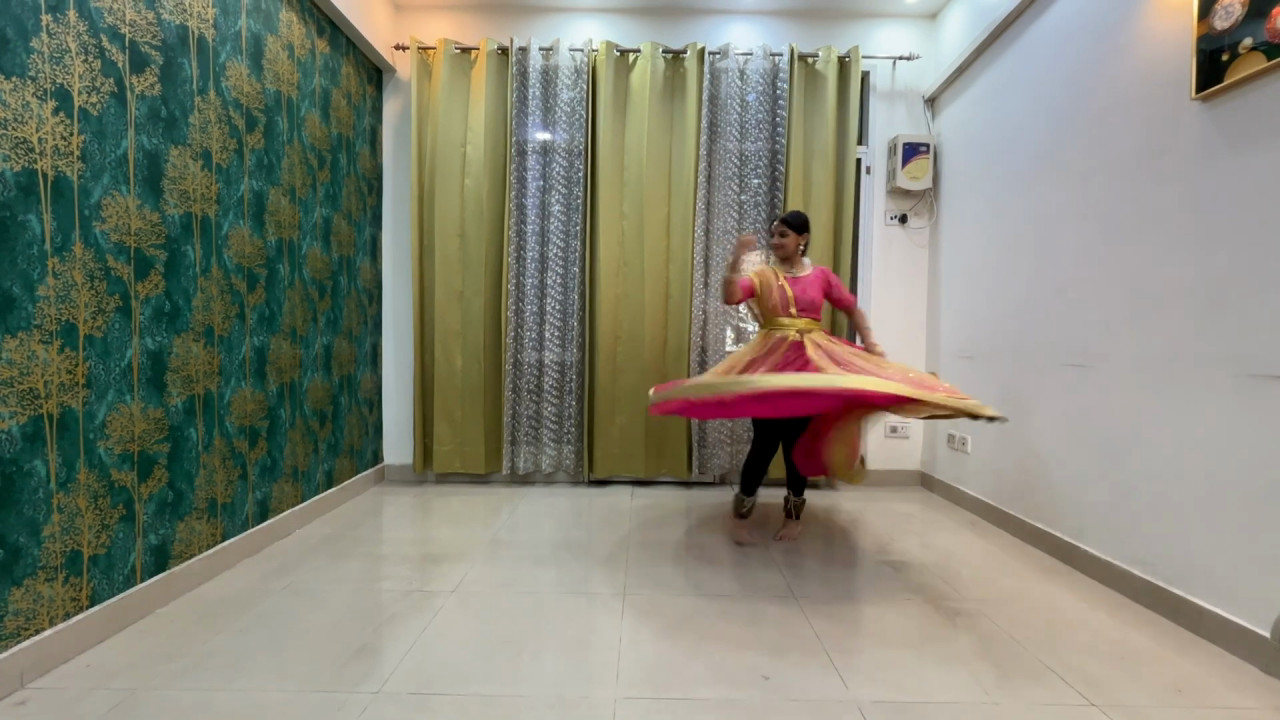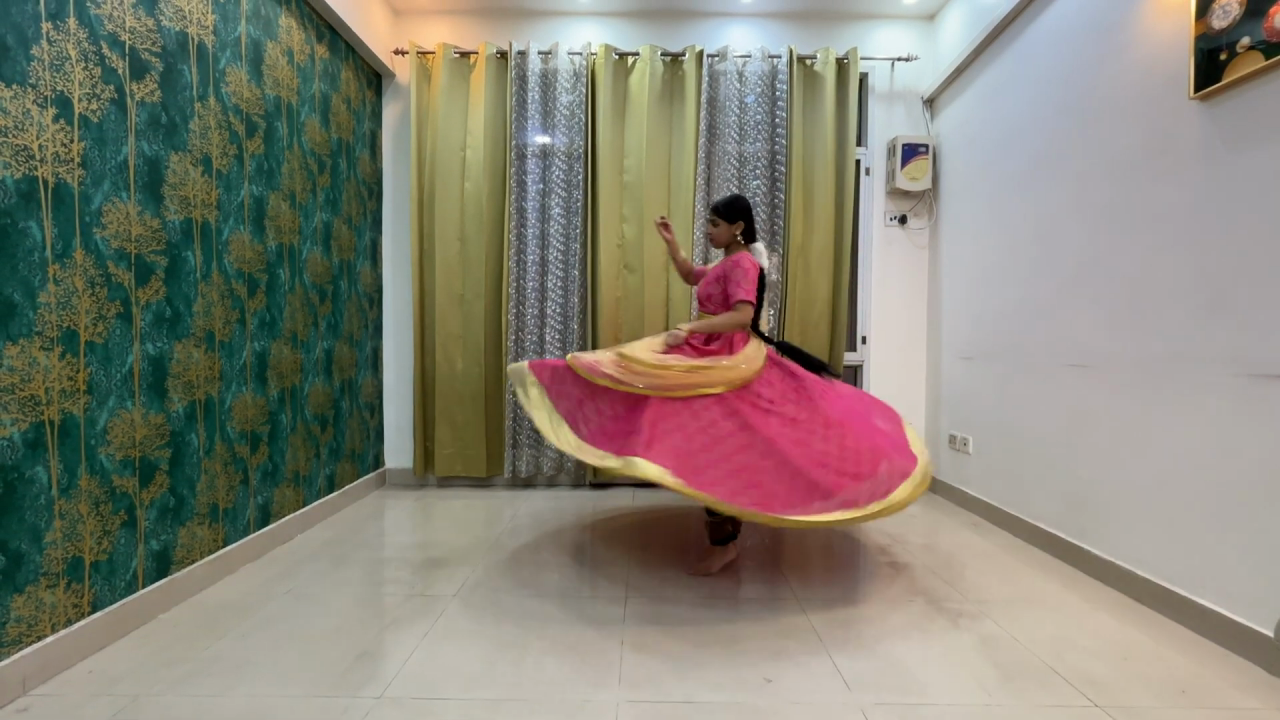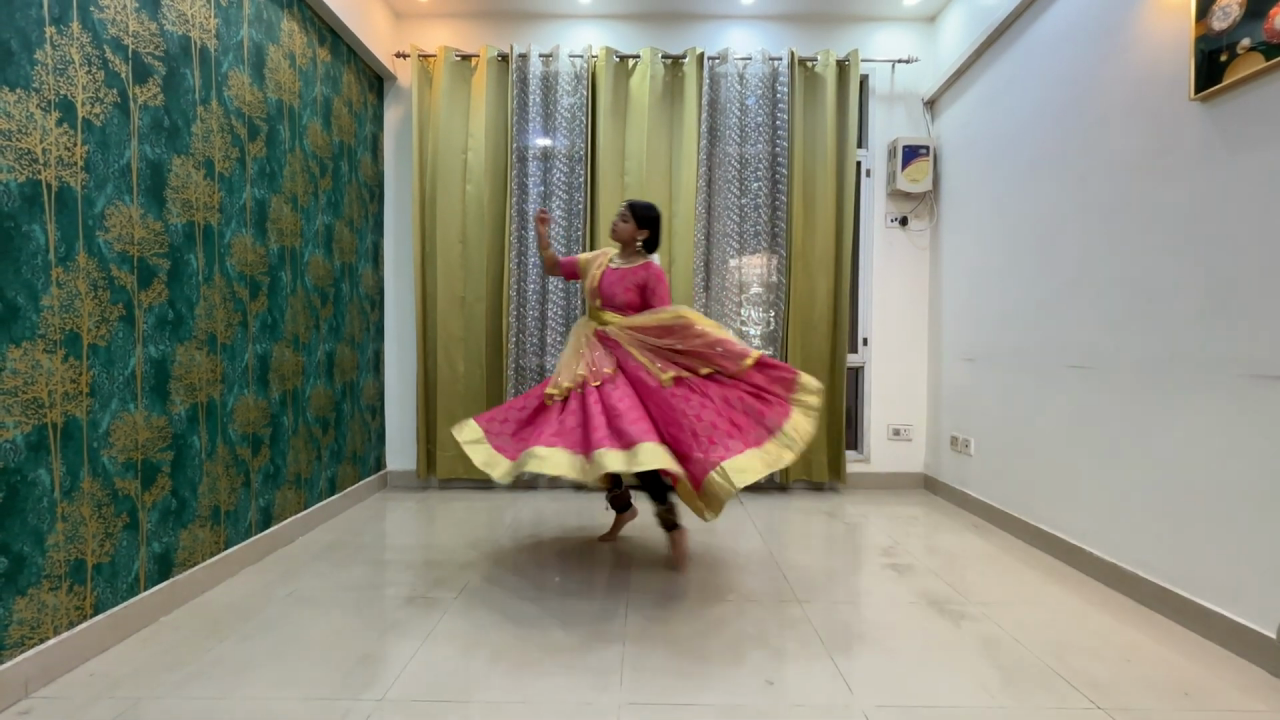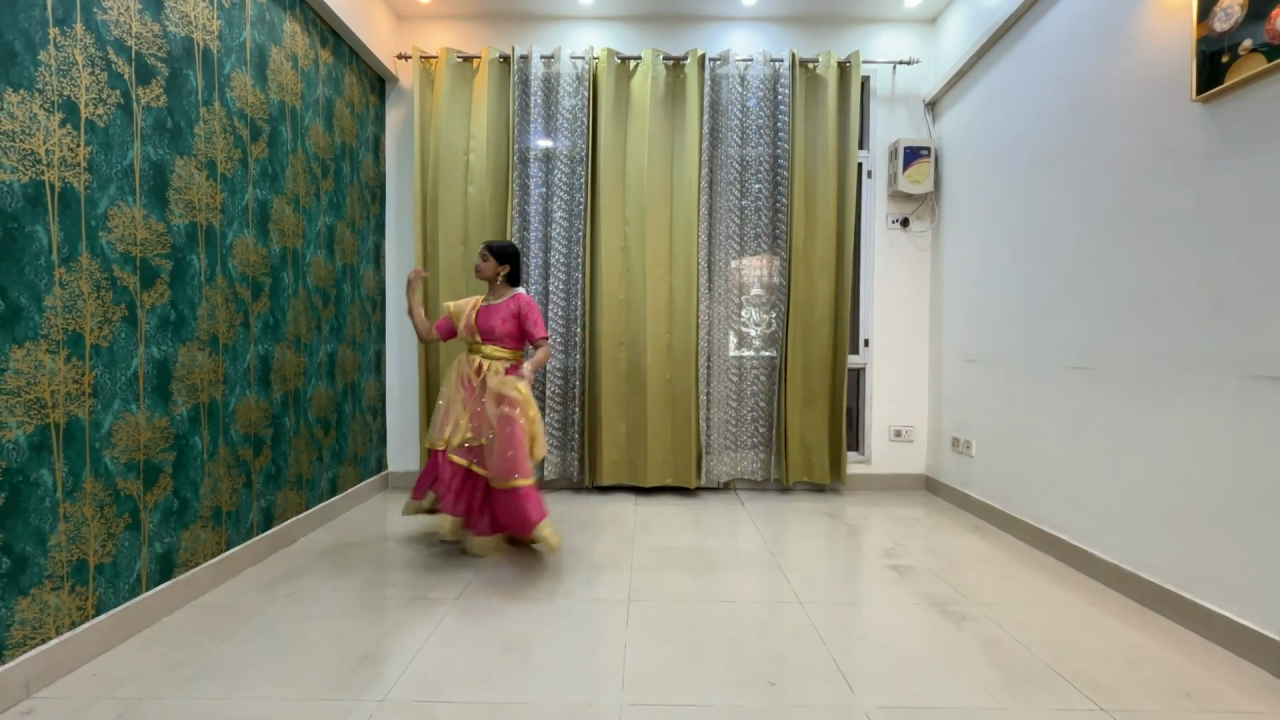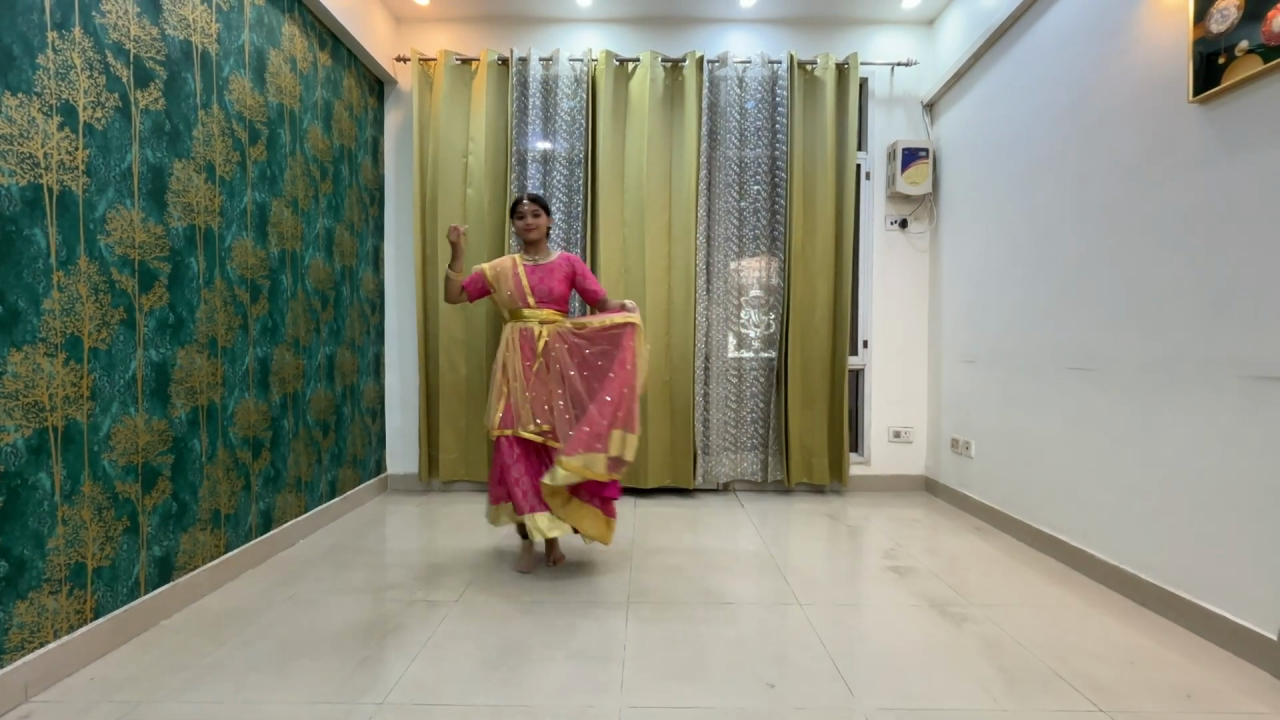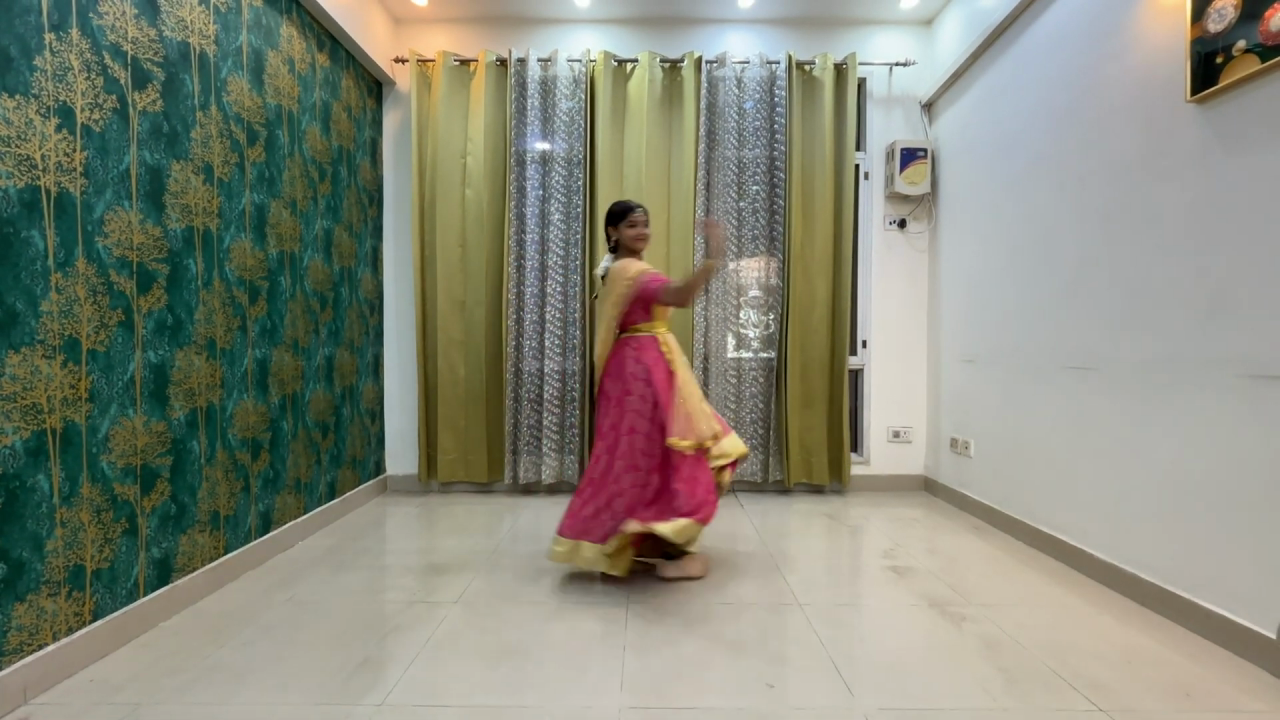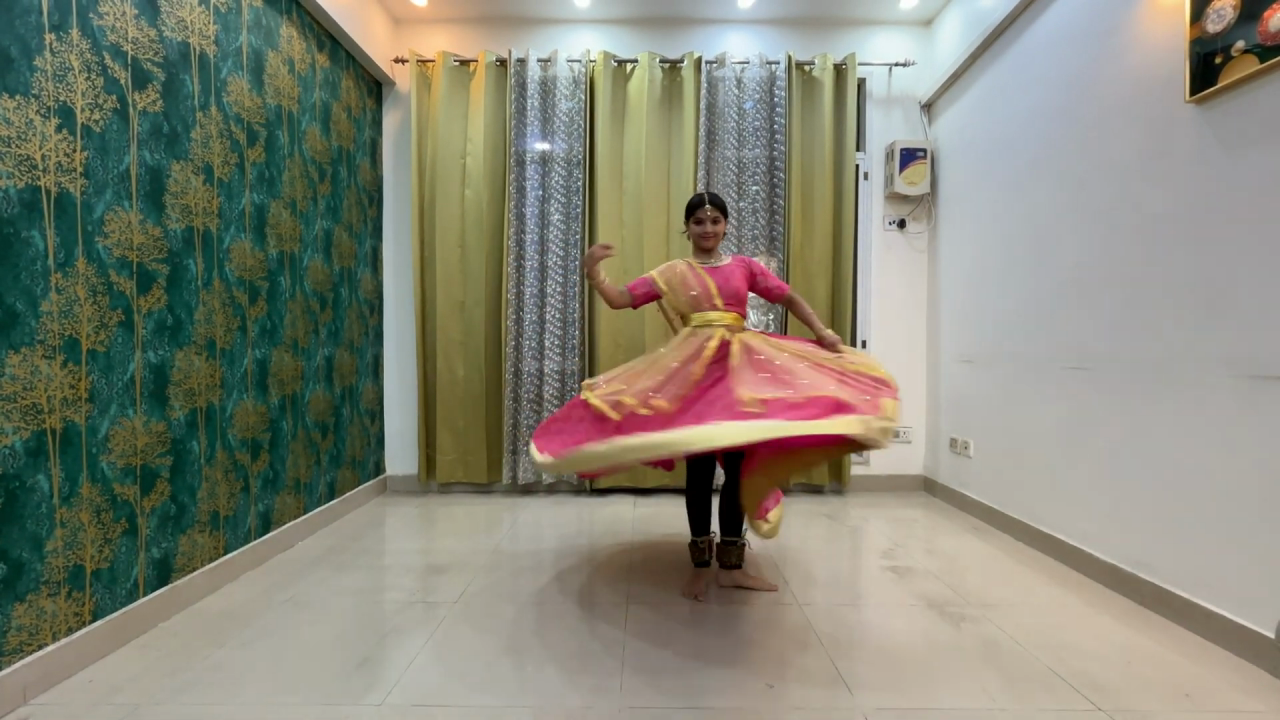
dt=0.7s
person 1, frame 1
left shoulder: (820, 276)
right shoulder: (760, 275)
left elbow: (853, 309)
right elbow: (729, 298)
left wrist: (869, 342)
right wrist: (736, 261)
left hip: (813, 359)
right hip: (771, 358)
left knee: (795, 442)
right knee: (765, 443)
left ankle: (793, 515)
right ankle: (741, 514)
person 1, frame 2
left shoulder: (742, 263)
right shoulder: (725, 263)
left elbow: (741, 314)
right elbow: (691, 275)
left wrist: (688, 329)
right wrist: (672, 245)
left hip: (724, 358)
right hip: (715, 353)
left knee: (704, 442)
right knee: (716, 442)
left ankle: (723, 541)
right ankle: (729, 526)
person 1, frame 3
left shoulder: (651, 273)
right shoulder: (600, 259)
left elbow: (666, 322)
right elbow: (553, 267)
right wrist: (543, 236)
left hip: (627, 357)
right hip: (591, 353)
left knee: (634, 434)
right knee: (593, 433)
left ankle: (673, 525)
right ankle: (622, 508)
person 1, frame 4
left shoulder: (522, 303)
right shoulder: (467, 307)
left elbow: (543, 347)
right elbow: (427, 335)
left wrist: (530, 367)
right wrist: (412, 294)
left hip: (501, 387)
right hip: (465, 387)
left knee: (496, 457)
right knee: (453, 456)
right ankle: (462, 523)
person 1, frame 5
left shoulder: (569, 263)
right shoulder: (500, 269)
left elbow: (602, 303)
right elbow: (453, 296)
left wrist: (624, 307)
right wrist: (457, 251)
left hip: (560, 356)
right hip: (518, 358)
left knee: (564, 442)
right knee: (520, 446)
left ankle: (553, 536)
right ankle: (529, 537)
person 1, frame 6
left shoulder: (610, 274)
right shoulder: (634, 273)
right elbow: (679, 297)
right wrist: (712, 256)
left hip: (630, 364)
right hip: (644, 366)
left knee: (632, 456)
right knee: (666, 454)
right ankle: (672, 555)
person 1, frame 7
left shoulder: (745, 267)
right shoulder: (671, 273)
left elbow: (787, 296)
right elbow: (618, 298)
left wrist: (822, 332)
right wrist: (592, 270)
left hip: (743, 361)
right hip: (693, 365)
left knee: (741, 467)
right knee: (700, 467)
left ankle: (732, 566)
right ankle: (700, 566)
